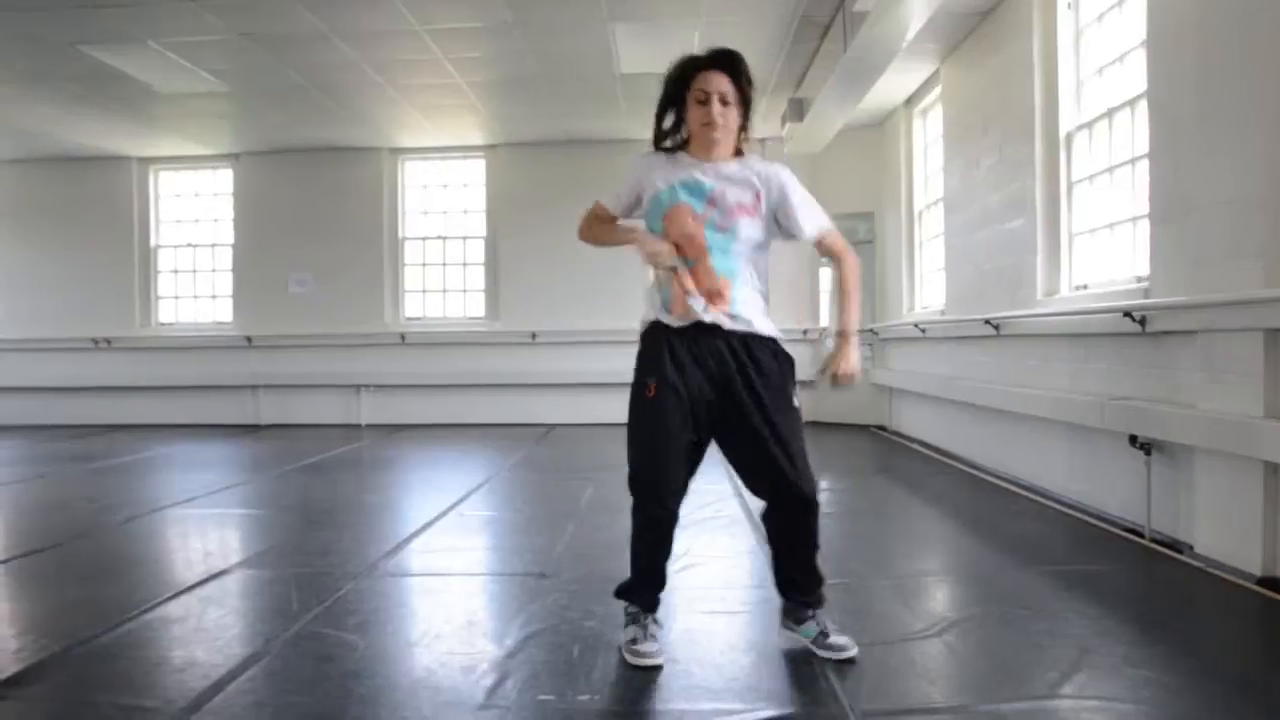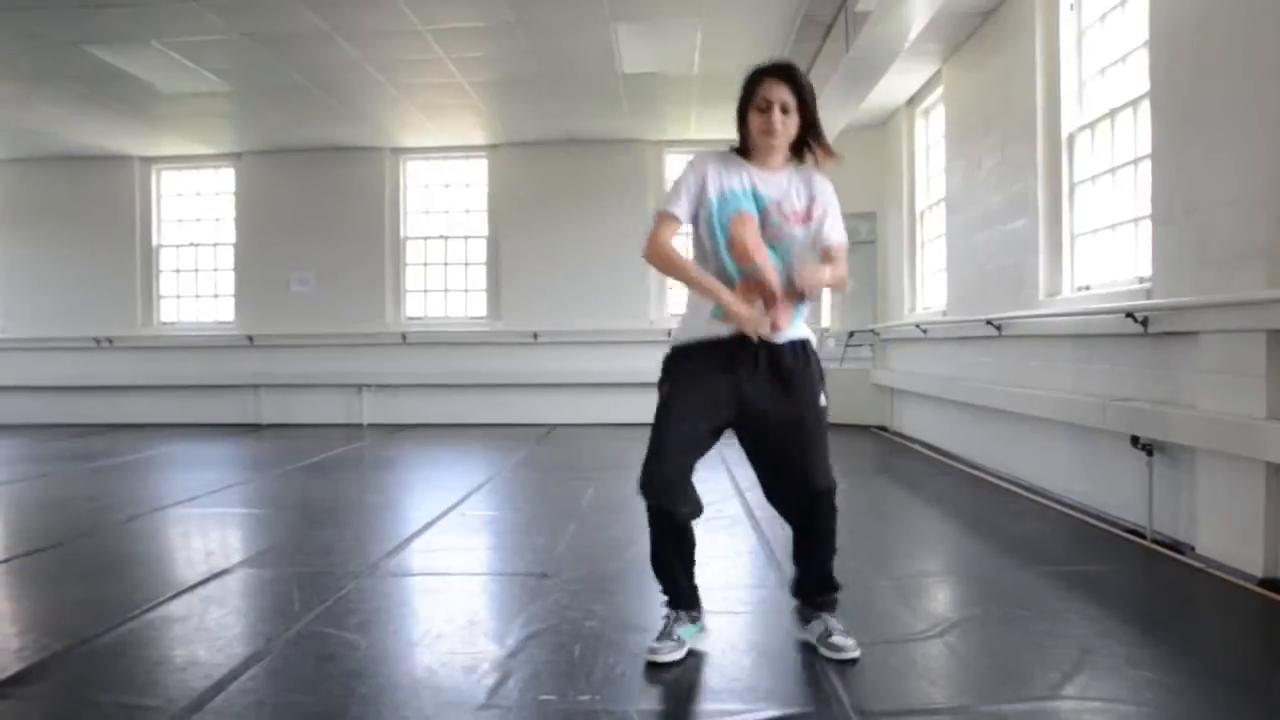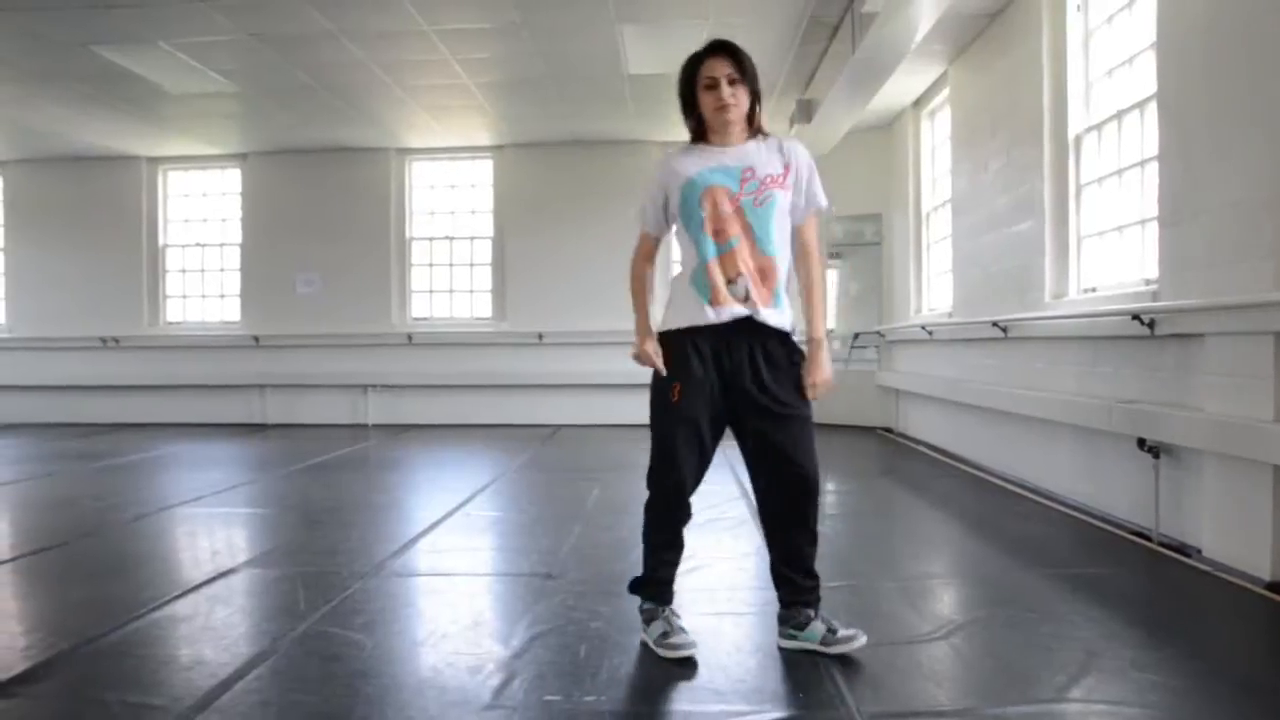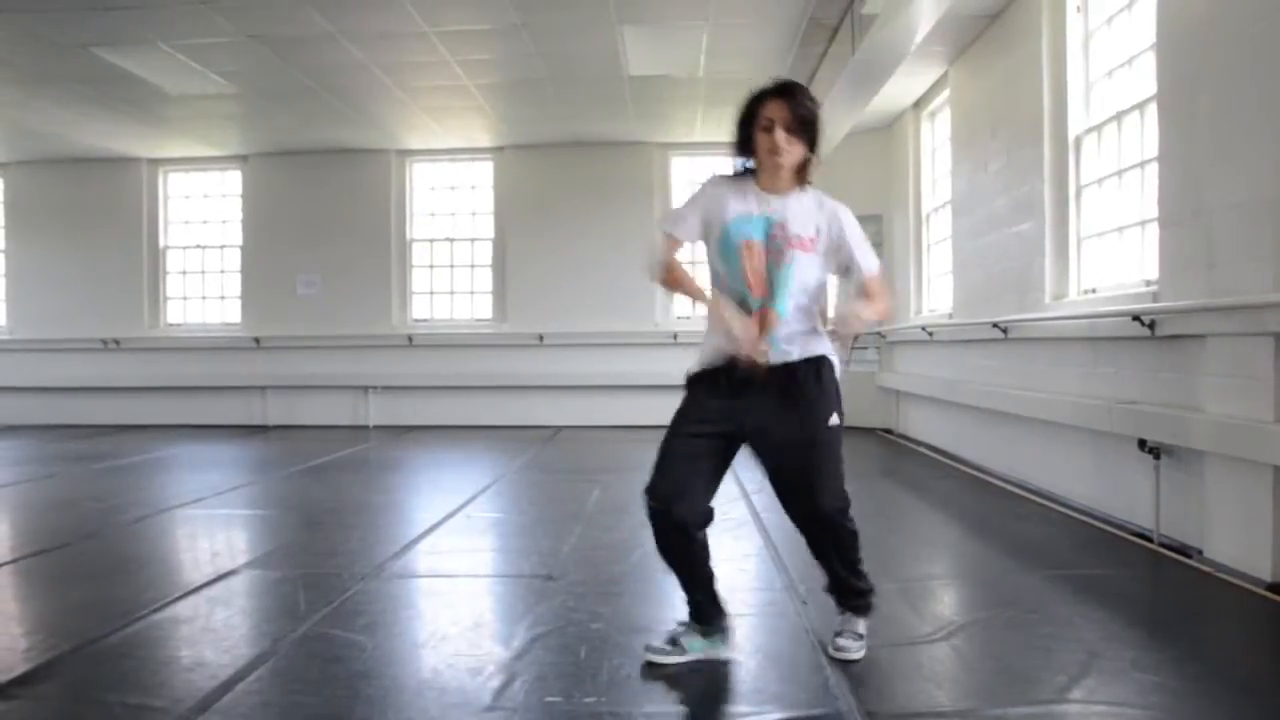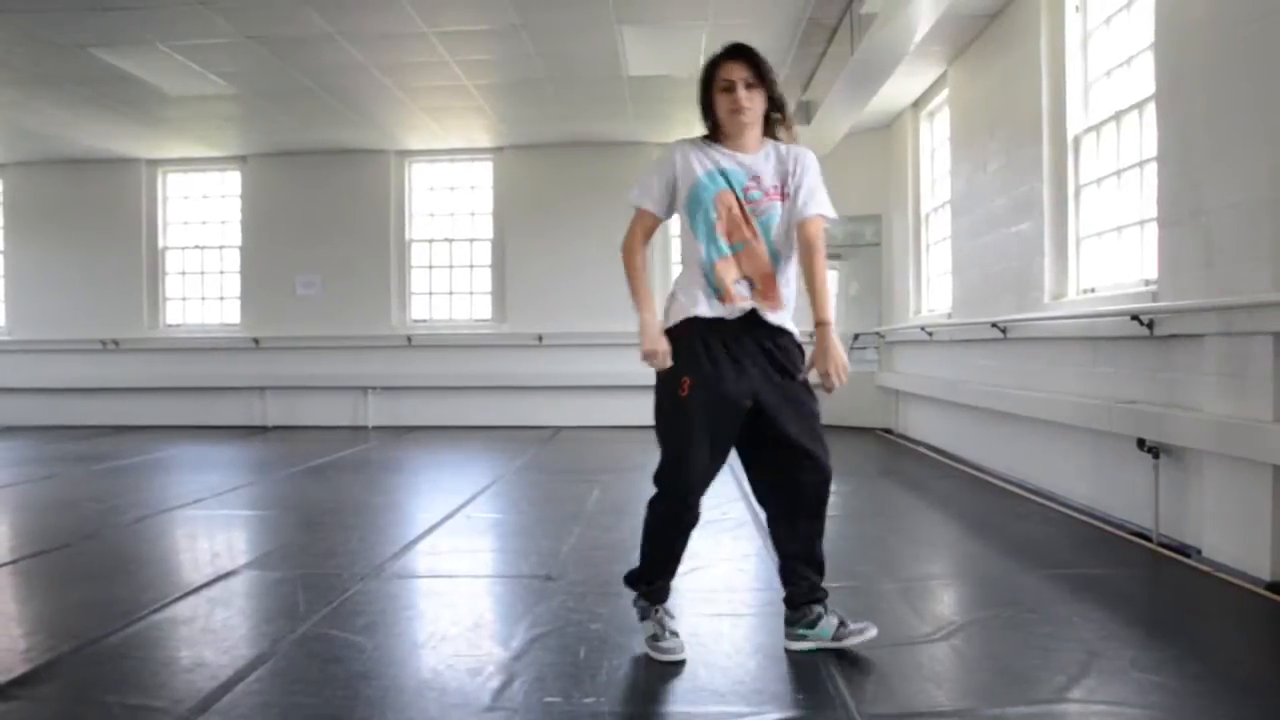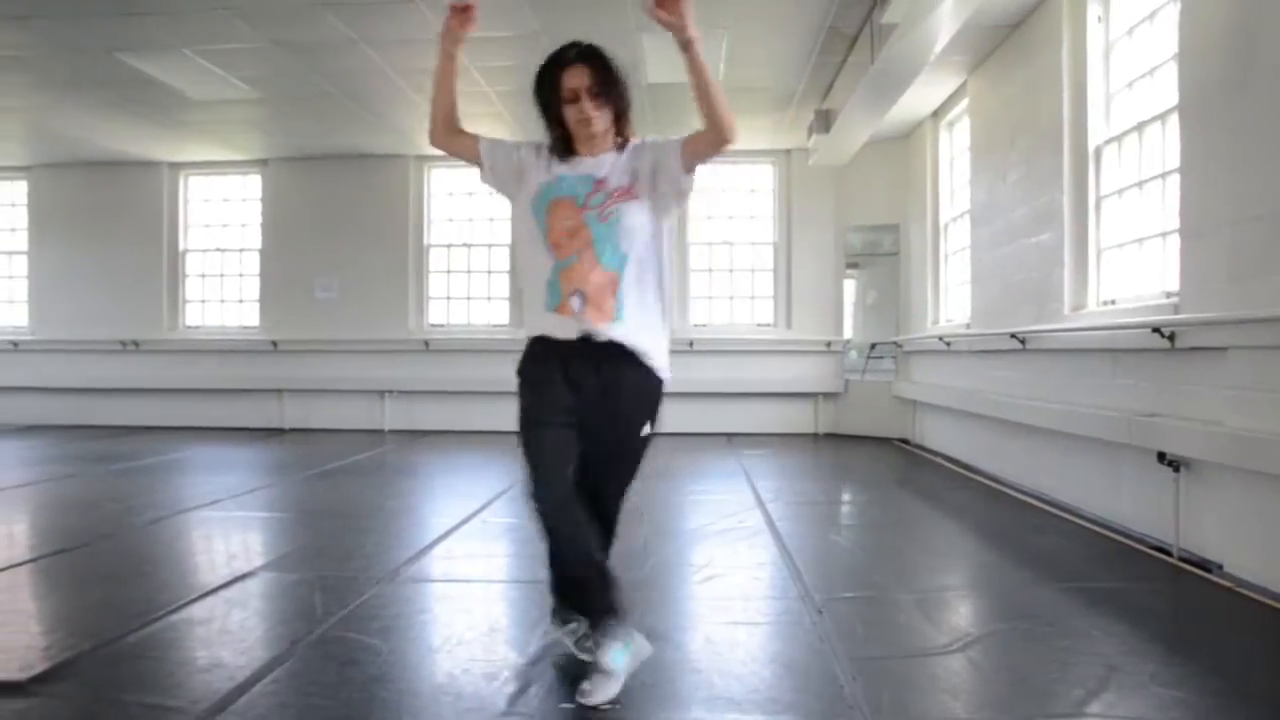
dt=0.4s
person 1, frame 1
left shoulder: (771, 179)
right shoulder: (655, 169)
left elbow: (840, 252)
right elbow: (590, 226)
left wrist: (848, 338)
right wrist: (639, 237)
left hip: (752, 348)
right hip: (672, 346)
left knee: (792, 484)
right knee: (656, 487)
left ankle: (804, 611)
right ankle: (641, 614)
person 1, frame 2
left shoulder: (814, 187)
right shoulder: (708, 169)
left elbow: (840, 264)
right elbow: (655, 246)
left wrist: (820, 275)
right wrist: (725, 298)
left hip: (786, 354)
right hip: (705, 351)
left knee: (810, 490)
right knee: (663, 481)
left ankle: (817, 610)
right ankle: (684, 611)
person 1, frame 3
left shoulder: (789, 155)
right shoulder: (677, 167)
left elbow: (808, 253)
right elbow: (644, 254)
left wrist: (819, 344)
right wrist: (643, 329)
left hip: (770, 340)
right hip: (693, 340)
left knee: (795, 478)
right knee: (672, 480)
left ankle: (798, 613)
right ankle: (656, 607)
person 1, frame 4
left shoulder: (828, 214)
right shoulder: (717, 194)
left elbow: (878, 298)
right elbow: (665, 266)
left wrist: (857, 313)
right wrist: (712, 302)
left hip: (803, 378)
right hip: (724, 375)
left knee: (825, 507)
right knee: (670, 499)
left ankle: (854, 608)
right ankle: (707, 621)
person 1, frame 5
left shoulder: (797, 162)
right shoulder: (683, 160)
left elbow: (812, 250)
right elbow: (634, 242)
left wrist: (827, 331)
right wrist: (647, 323)
left hip: (774, 338)
right hip: (700, 335)
left knee: (805, 471)
right knee: (682, 477)
left ankle: (805, 610)
right ankle: (651, 603)
person 1, frame 6
left shoulder: (649, 163)
right shoulder: (533, 168)
left elbow: (722, 136)
right elbow: (446, 137)
left hip: (629, 360)
right hip: (554, 355)
left knee: (596, 500)
right knee: (554, 495)
left ankle: (581, 609)
right ankle: (612, 631)
